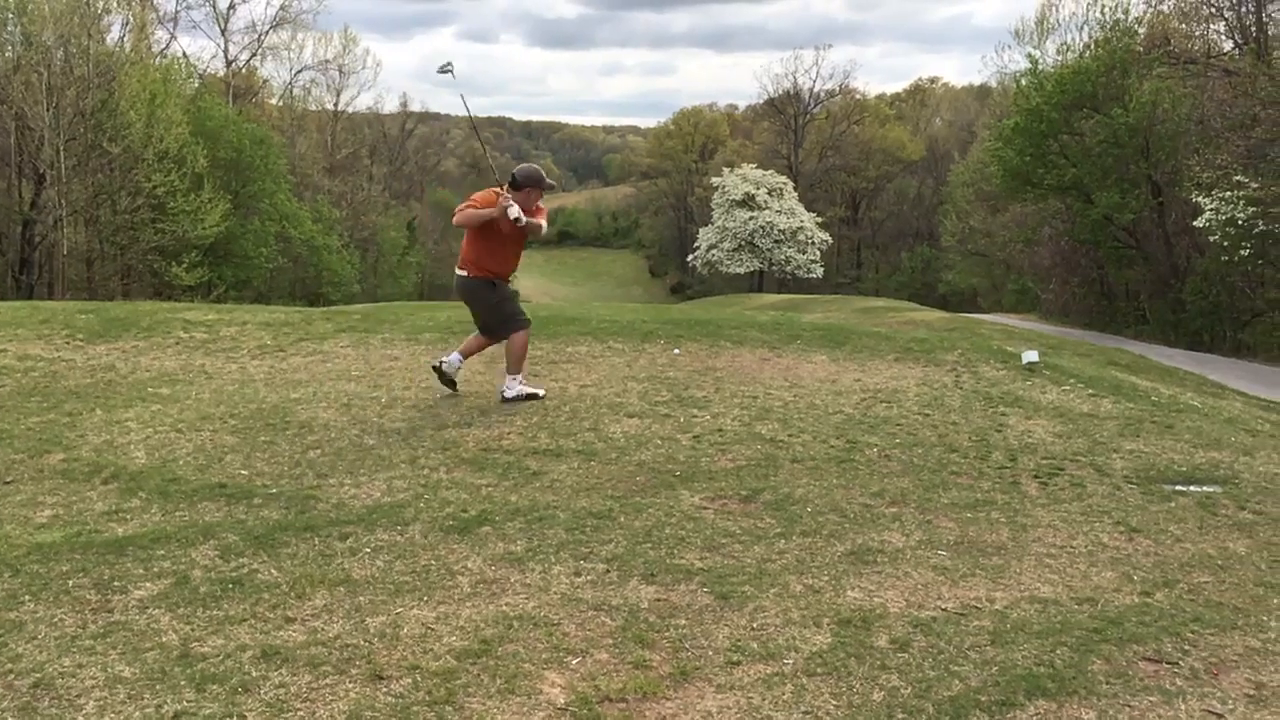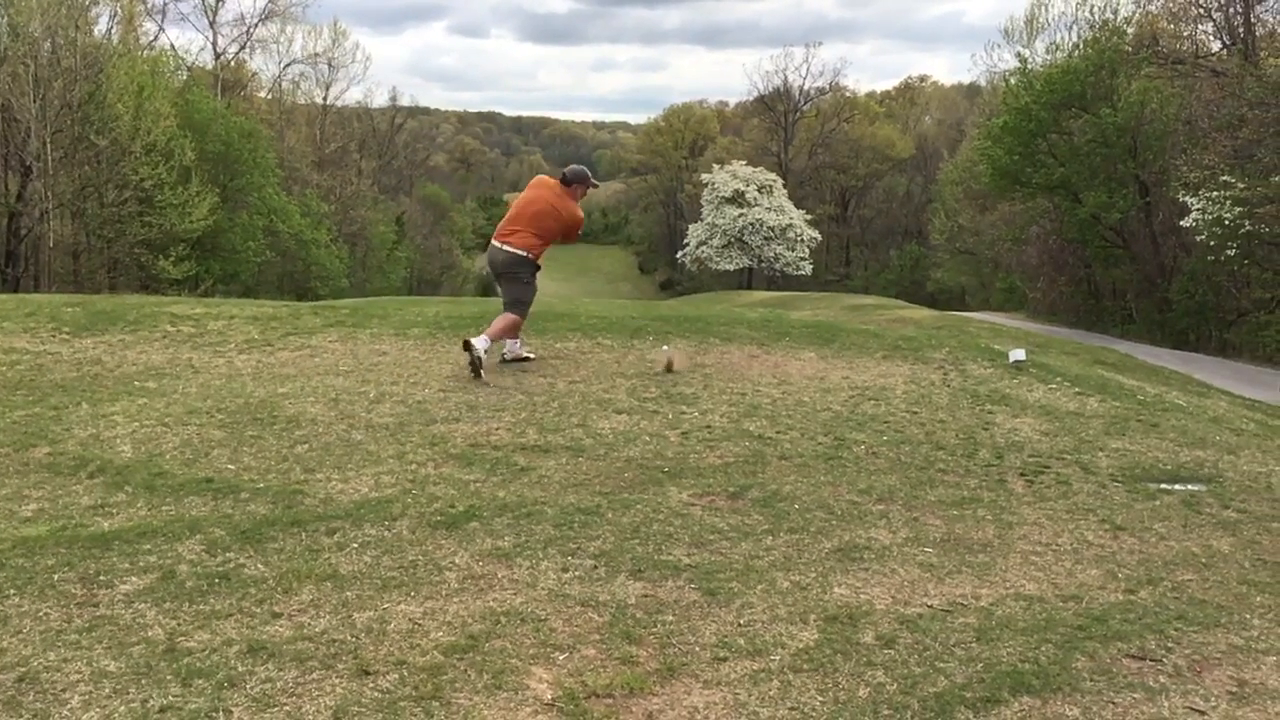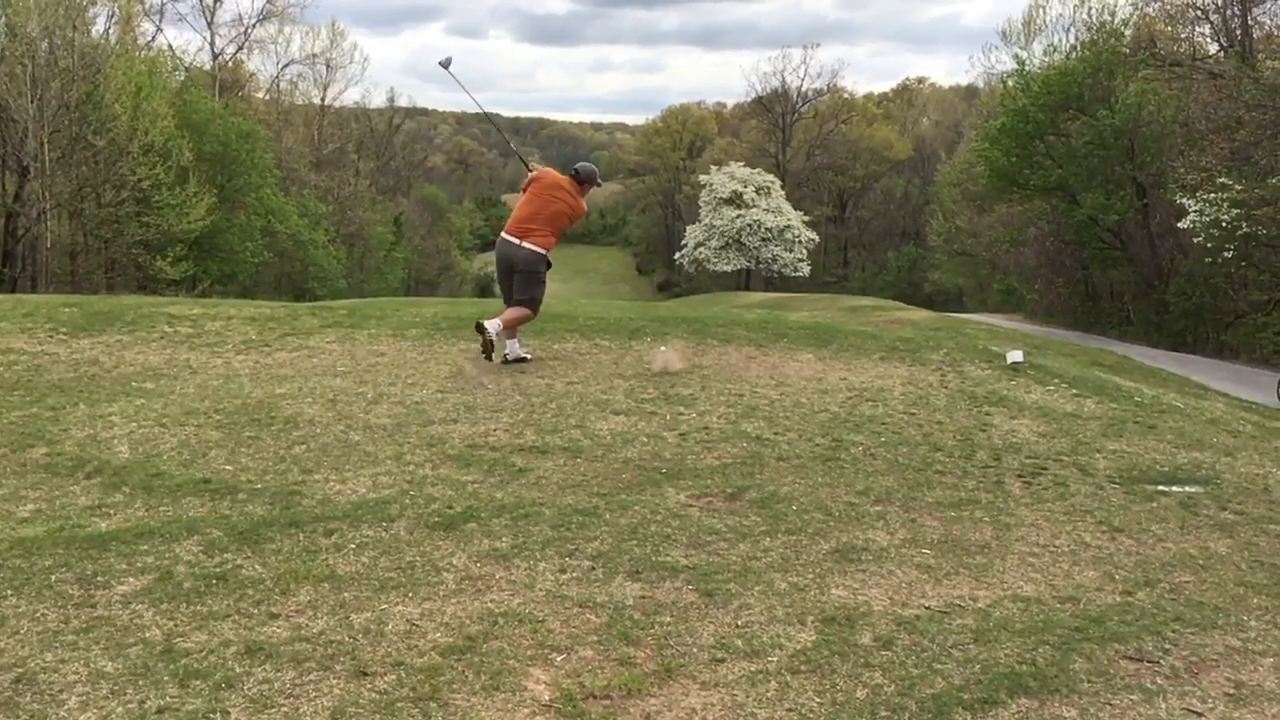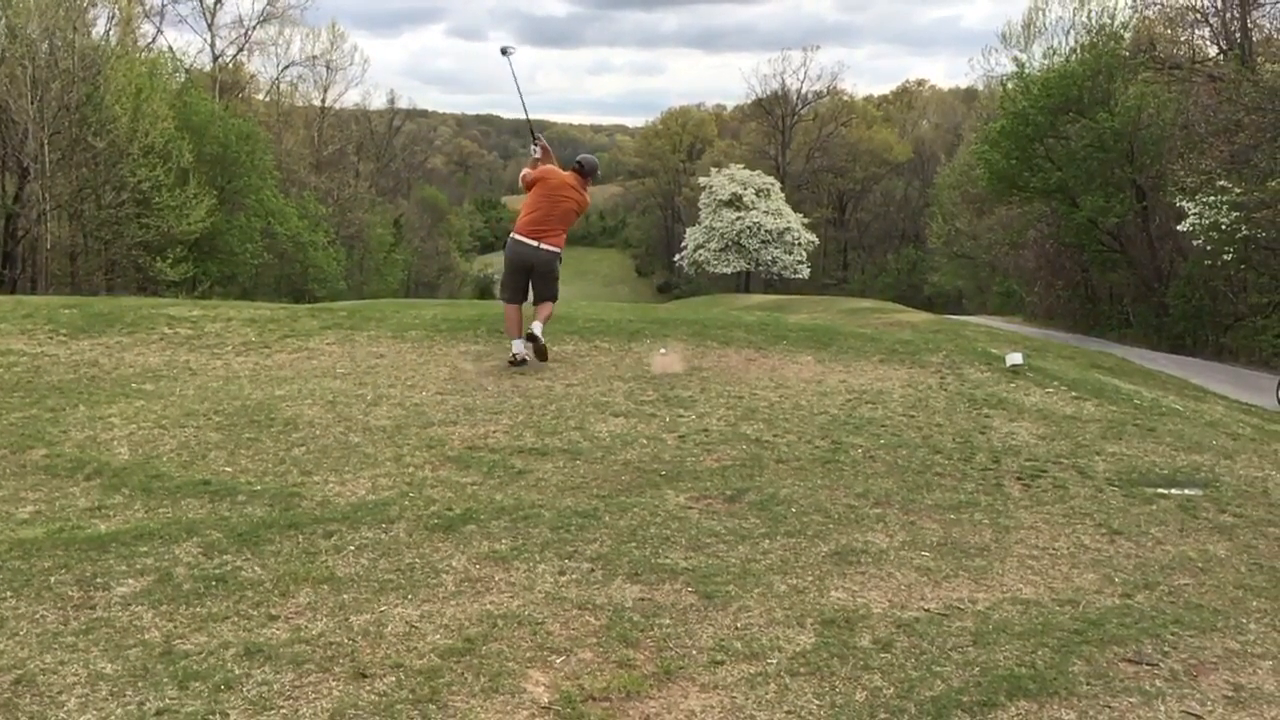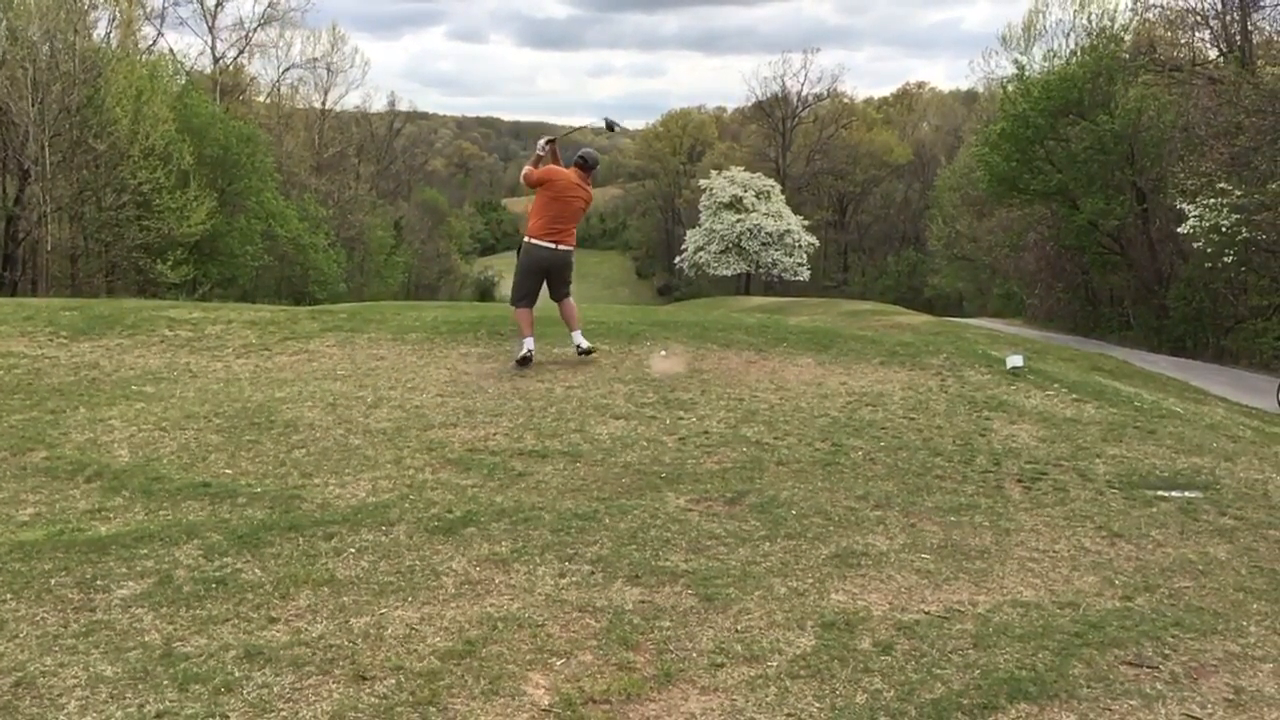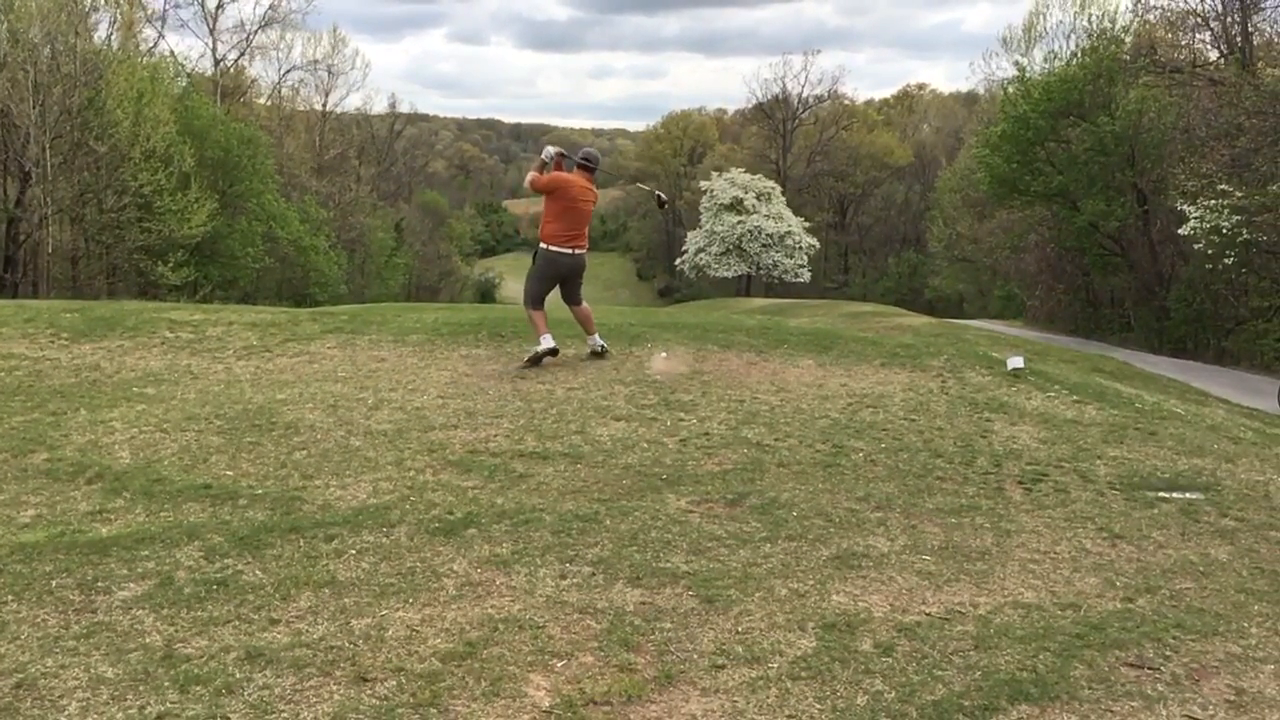
dt=0.7s
person 1, frame 1
left shoulder: (534, 208)
right shoulder: (486, 199)
left elbow: (540, 230)
right elbow: (459, 220)
left wrist: (523, 219)
right wrist: (494, 213)
left hip: (490, 280)
right hip: (478, 280)
left knee: (493, 330)
right knee: (518, 326)
left ankle: (450, 363)
right ankle: (514, 388)
person 1, frame 2
left shoulder: (539, 182)
right shoulder: (574, 215)
right elbow: (567, 239)
left hip: (495, 250)
right hip: (518, 259)
left knee: (518, 299)
right knee: (515, 311)
left ankle: (513, 348)
right ankle: (480, 344)
person 1, frame 3
left shoulder: (547, 176)
right shoulder: (579, 208)
left elbow: (525, 188)
left hip: (506, 244)
right hip: (532, 255)
left knee: (511, 302)
right knee: (528, 308)
left ankle: (512, 349)
right ankle: (493, 325)
person 1, frame 4
left shoulder: (549, 173)
right shoulder: (583, 200)
left elbow: (524, 179)
left wrist: (536, 156)
right wrist: (547, 151)
left hip: (518, 245)
right hip: (548, 254)
left knee: (512, 299)
right knee: (546, 299)
left ankle: (517, 350)
right ankle: (536, 328)
person 1, frame 5
left shoulder: (553, 173)
right shoulder: (587, 193)
left elbow: (525, 177)
left wrist: (539, 153)
right wrist: (553, 153)
left hip: (534, 248)
right hip: (563, 253)
left knee: (522, 300)
right knee: (563, 296)
left ankle: (527, 345)
right ankle: (579, 340)
person 1, frame 6
left shoulder: (562, 180)
right shoulder: (592, 192)
left elbow: (530, 182)
left wrist: (544, 159)
right wrist: (557, 163)
left hip: (551, 254)
right hip: (577, 257)
left knee: (533, 300)
right knee: (575, 300)
left ankle: (546, 342)
right ankle: (596, 343)
